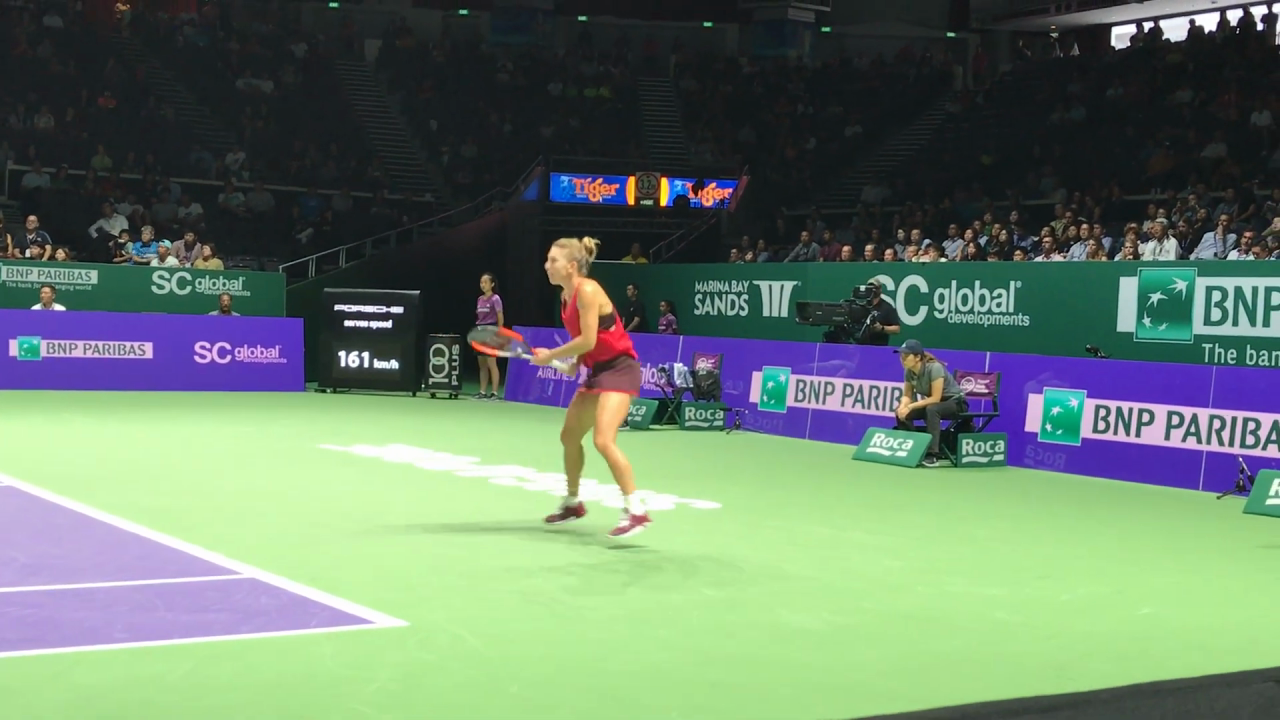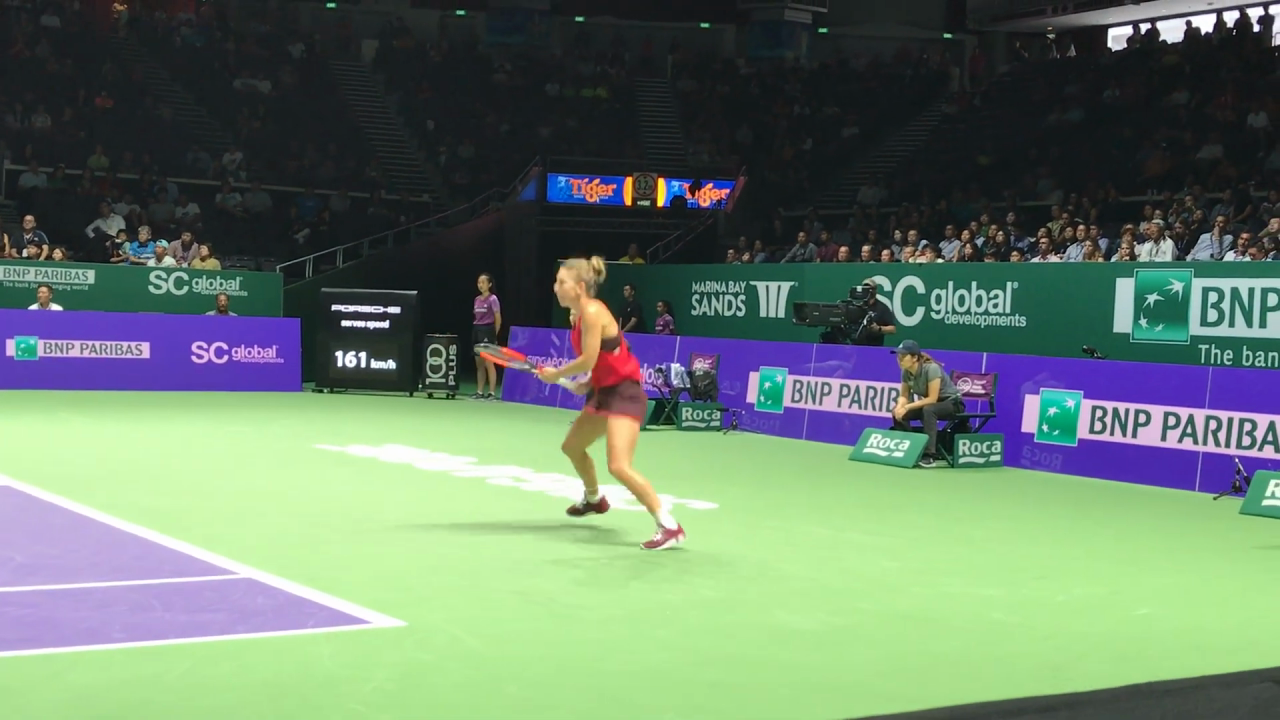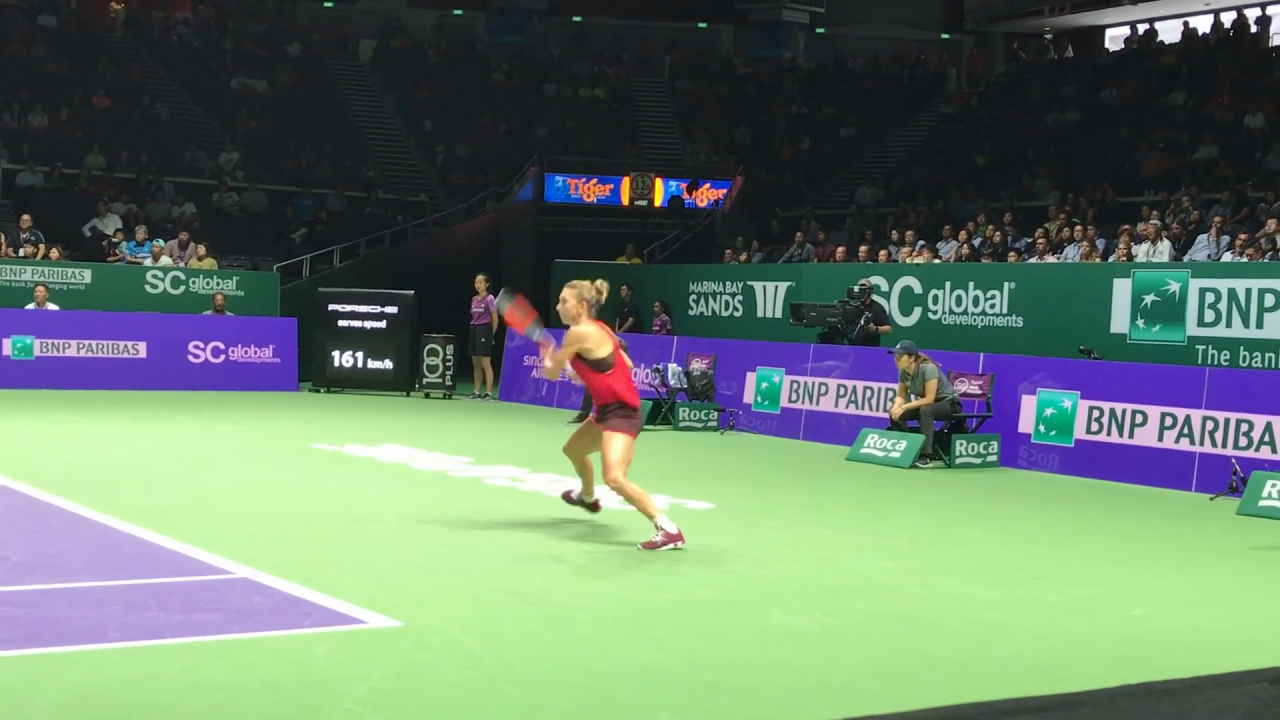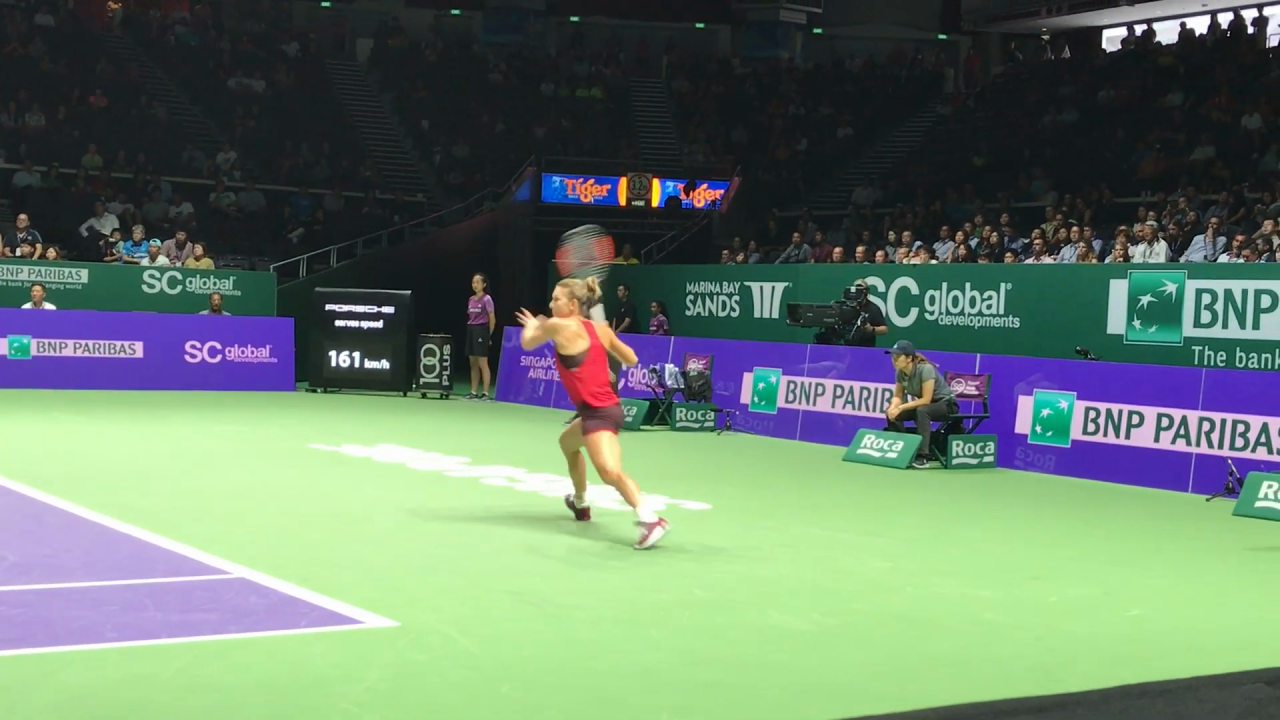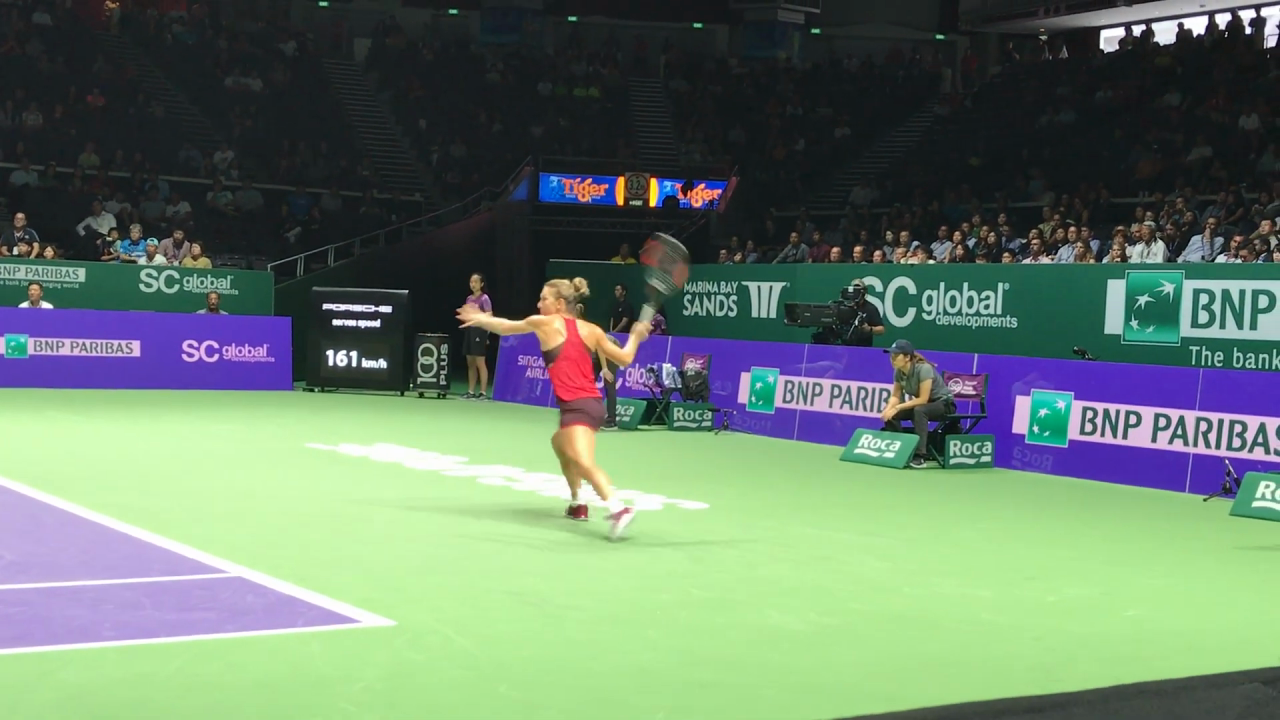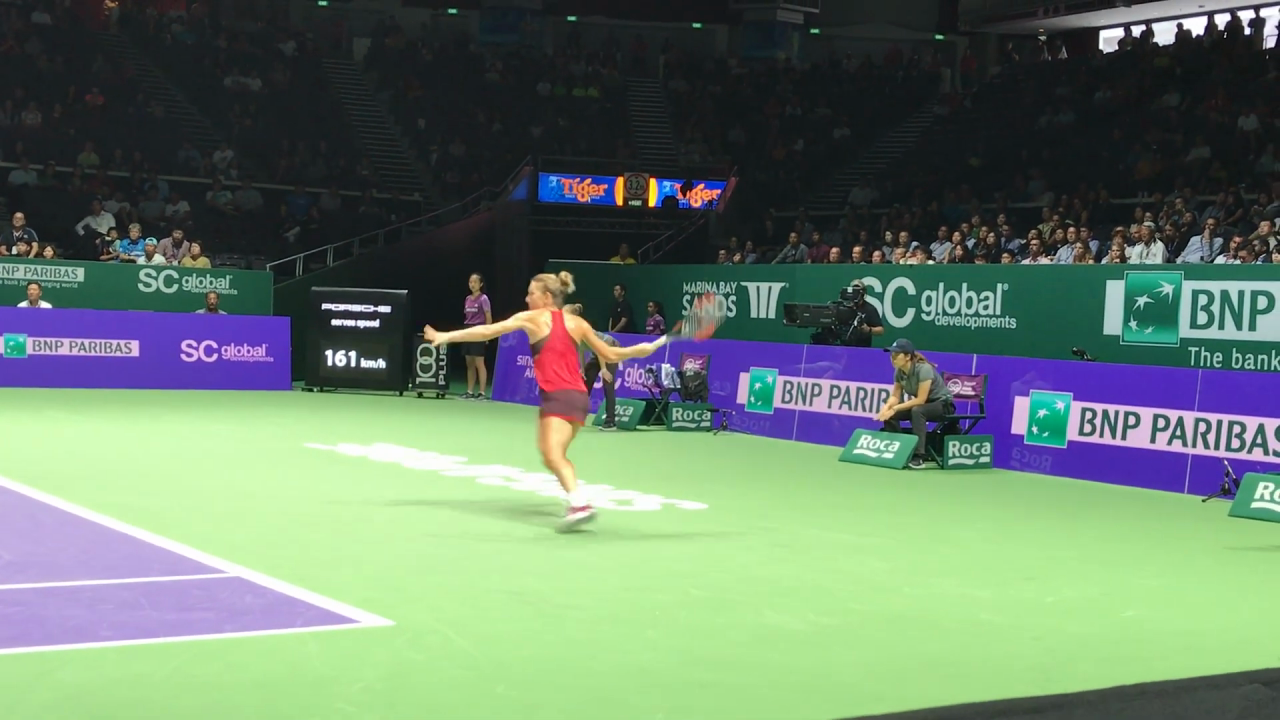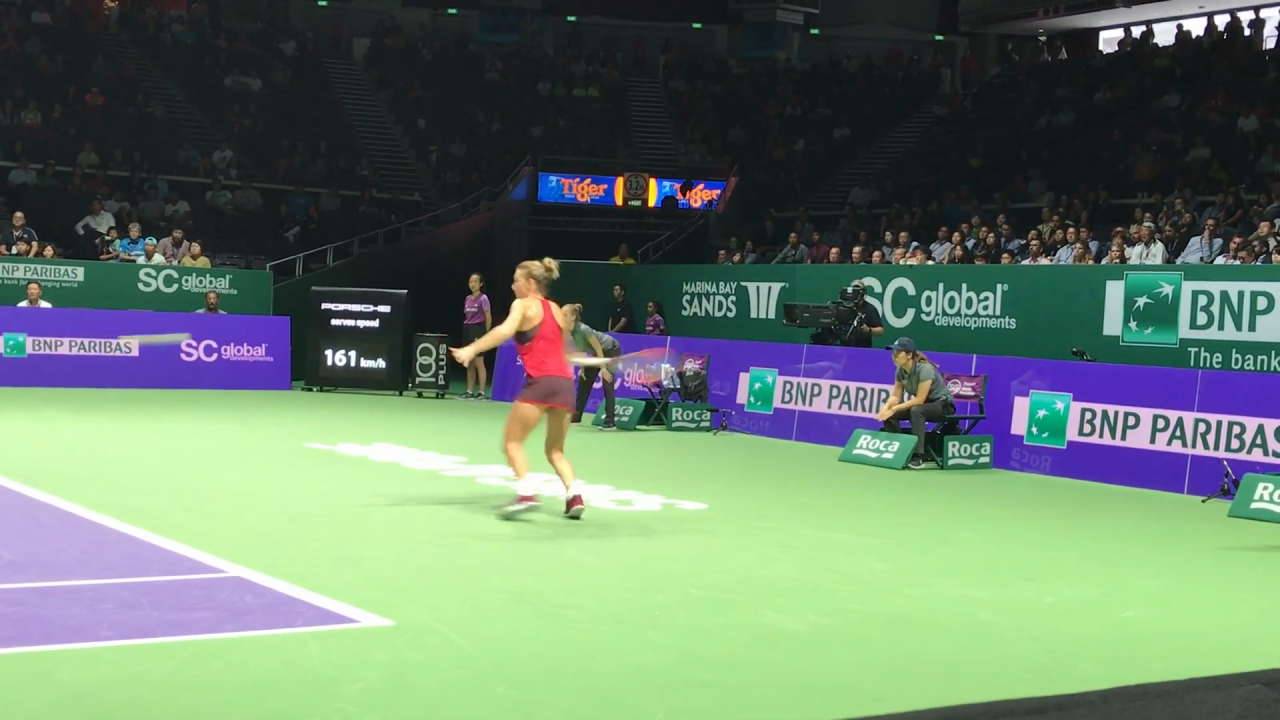
dt=0.1s
person 1, frame 1
left shoulder: (587, 290)
right shoulder: (567, 295)
left elbow: (588, 341)
left wrist: (551, 356)
right wrist: (574, 362)
left hip: (618, 369)
right hip: (597, 371)
left knee: (604, 441)
right knee: (569, 437)
left ankle: (636, 511)
right ankle: (572, 502)
person 1, frame 2
left shoulder: (592, 313)
right shoulder: (581, 315)
left elbow: (589, 361)
left wrist: (556, 374)
right wrist: (587, 381)
left hip: (625, 395)
right hip: (605, 393)
left knee: (619, 467)
right knee: (571, 447)
left ankle: (669, 526)
right ankle: (594, 498)
person 1, frame 3
left shoulder: (577, 333)
right shoulder: (597, 330)
left elbow: (552, 372)
right elbow: (625, 365)
left wrist: (548, 360)
left hip: (621, 414)
right hip: (608, 410)
left knee: (614, 478)
right knee: (573, 449)
left ankle: (669, 530)
right ankle: (588, 496)
person 1, frame 4
left shoulder: (558, 326)
right shoulder: (600, 329)
left elbow: (529, 342)
right elbow: (630, 359)
left wrist: (530, 325)
left hip: (600, 413)
right hip: (595, 411)
left knee: (610, 471)
right knee: (567, 444)
left ankle: (650, 520)
right ankle: (580, 502)
person 1, frame 5
left shoulder: (544, 323)
right shoulder: (591, 329)
left elbow: (506, 327)
right elbow: (624, 360)
left wrist: (480, 319)
right wrist: (636, 337)
left hip: (576, 407)
right hip: (593, 405)
left knee: (584, 464)
right knee: (560, 444)
left ankle: (618, 508)
right ankle: (577, 504)
person 1, frame 6
left shoulder: (531, 318)
right shoulder: (579, 324)
left elbow: (489, 330)
right elbow: (609, 355)
left wrist: (447, 336)
right wrist: (642, 349)
left hip: (559, 398)
right hip: (580, 398)
left knee: (552, 458)
right knee: (554, 454)
left ankle: (580, 502)
right ankle: (577, 500)
person 1, frame 7
left shoulder: (522, 305)
right shoulder: (555, 311)
left elbow: (505, 331)
left wrist: (470, 350)
left hip: (540, 383)
right hip: (565, 385)
left knee: (511, 442)
right knee: (555, 450)
left ankle: (527, 494)
right ankle: (574, 495)
